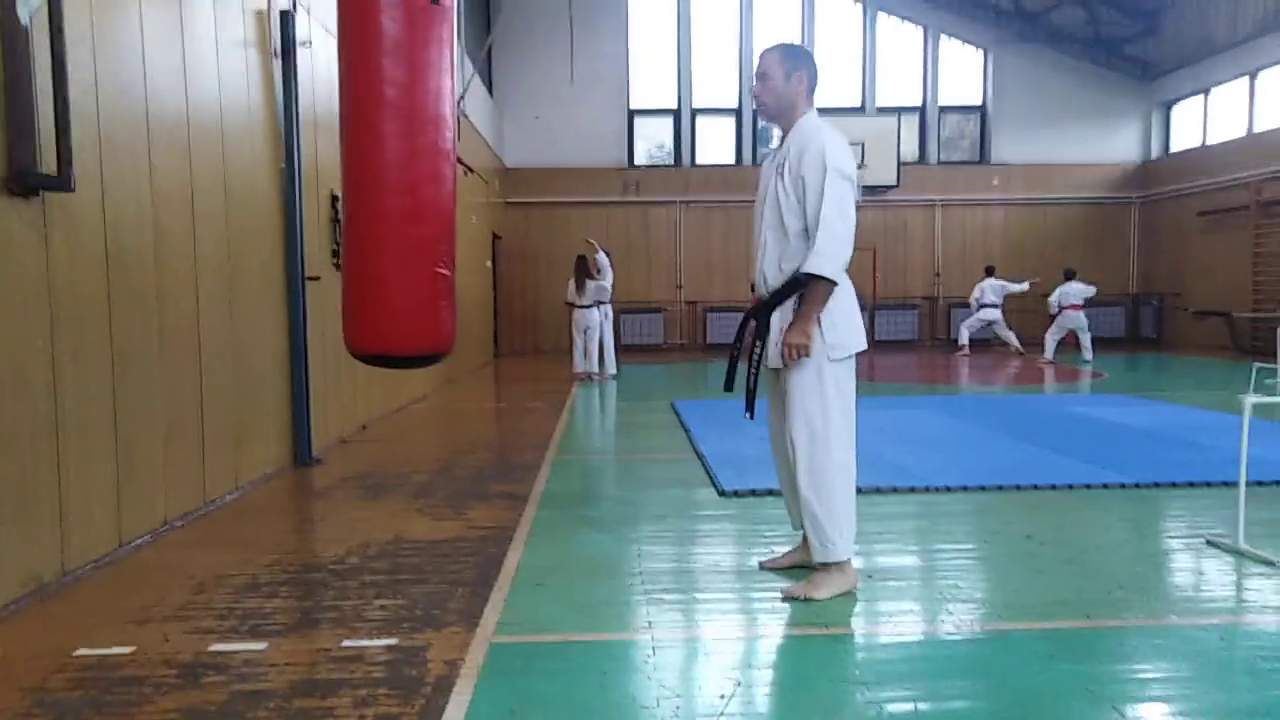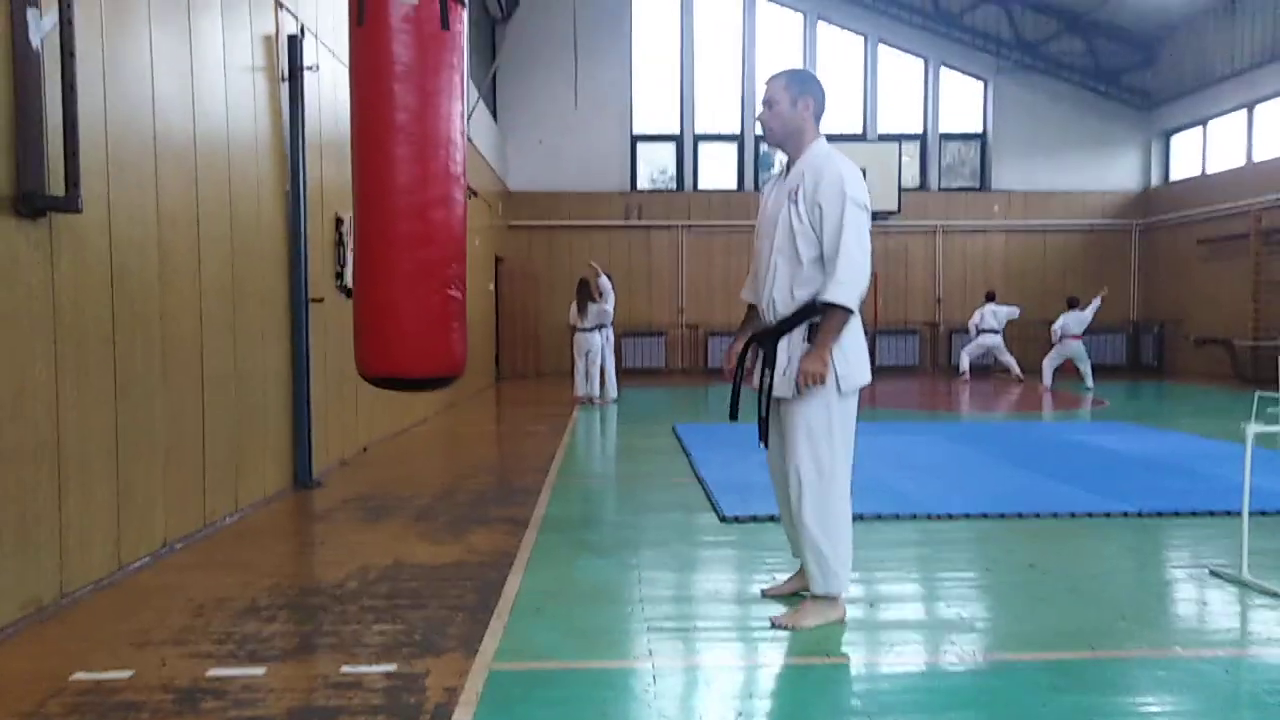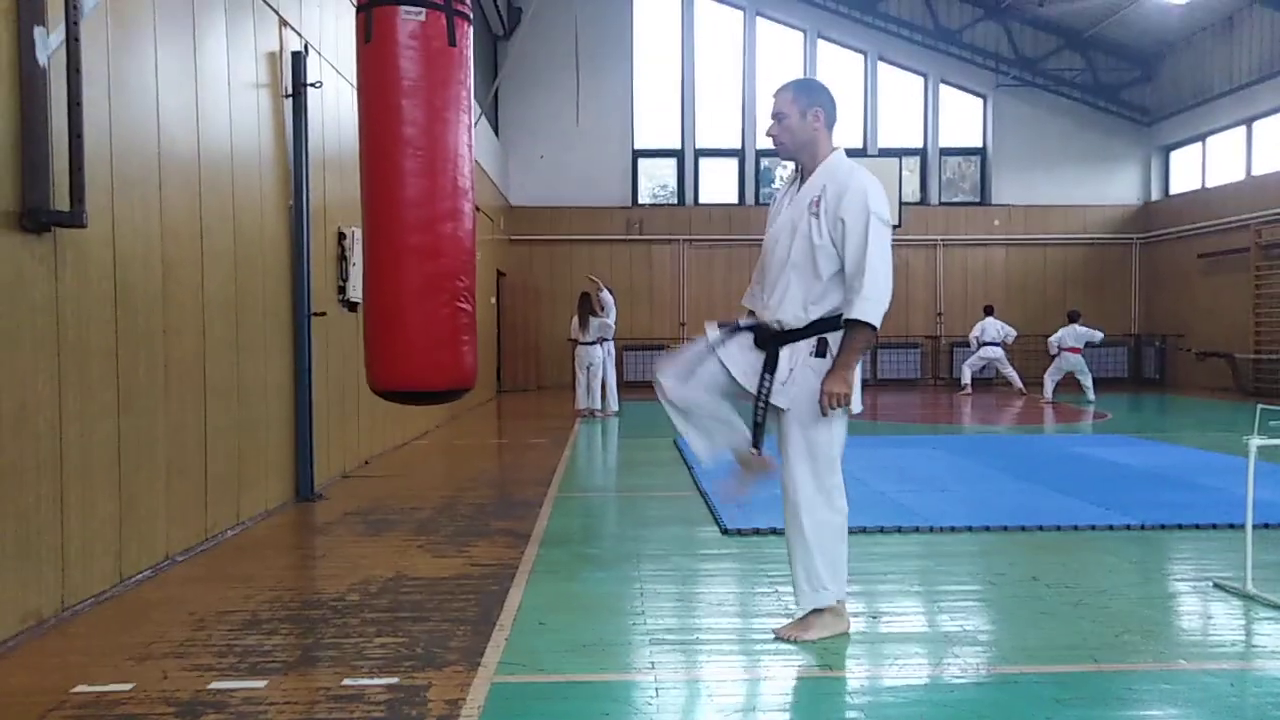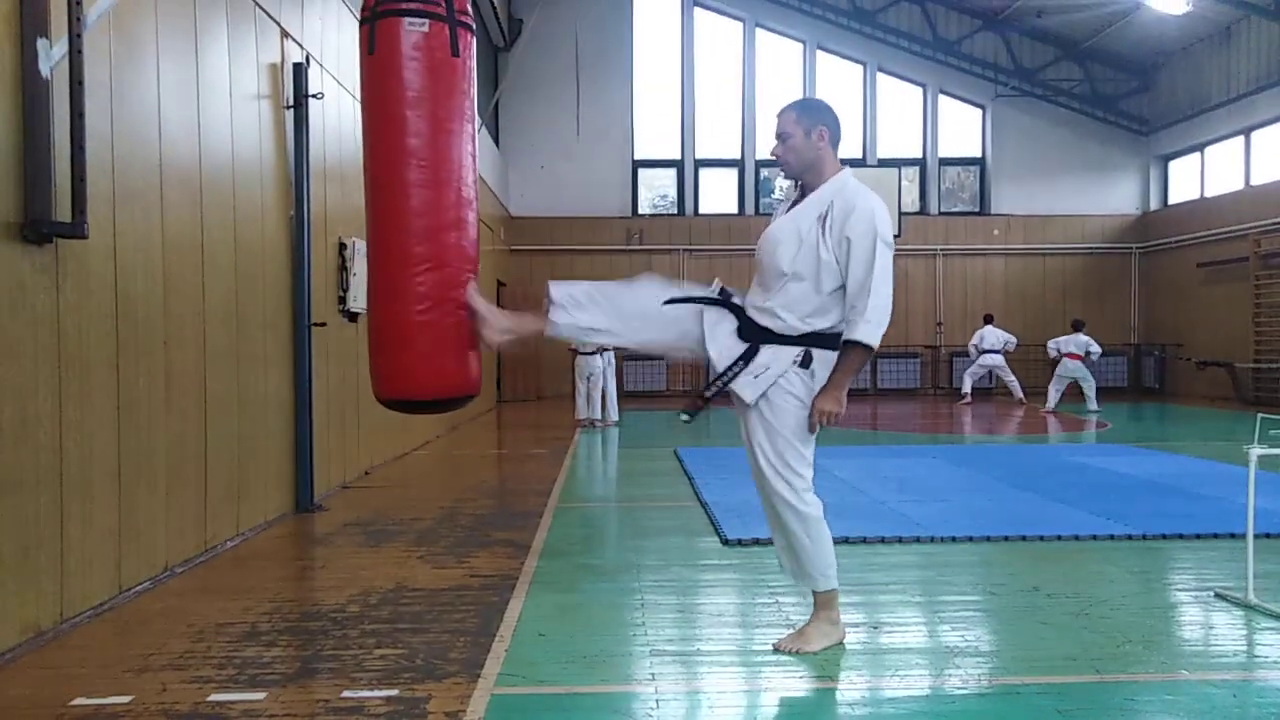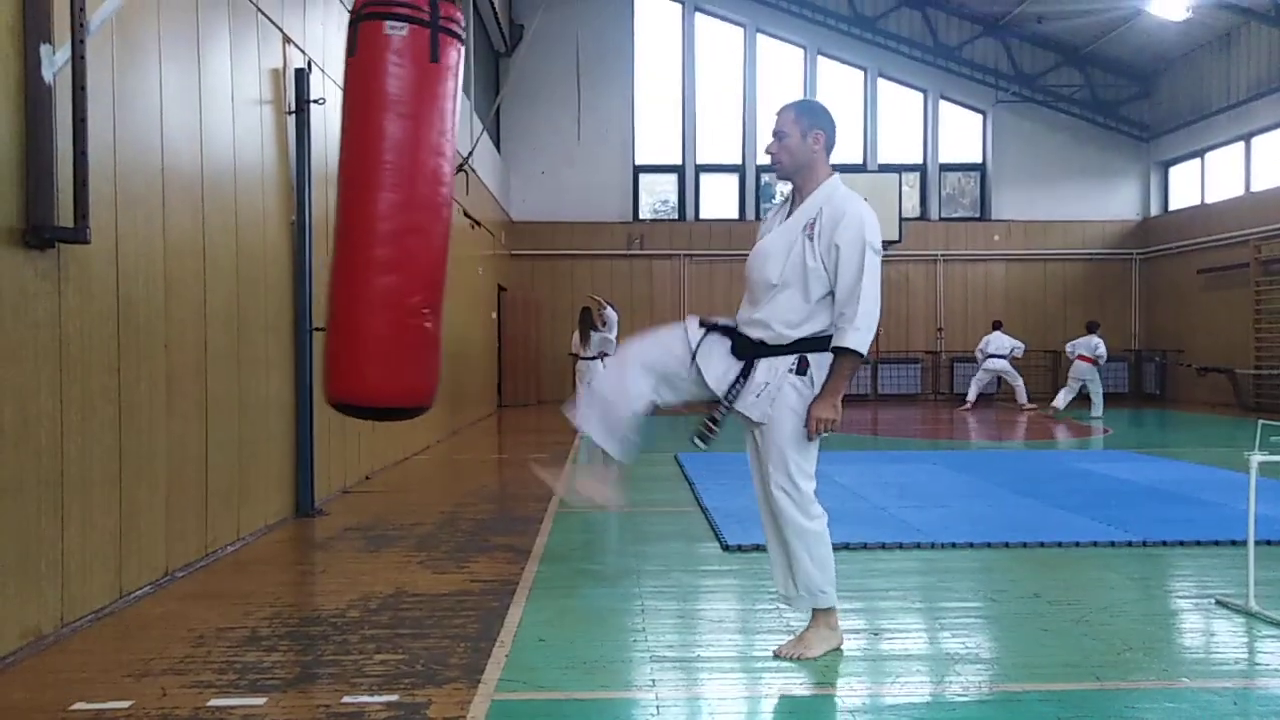
dt=0.2s
person 1, frame 1
left shoulder: (821, 145)
right shoulder: (782, 154)
left elbow: (832, 245)
left wrist: (804, 321)
right wrist: (763, 317)
left hip: (816, 320)
right hip: (784, 319)
left knee: (817, 440)
right knee: (790, 439)
left ankle: (837, 563)
right ankle: (812, 541)
person 1, frame 2
left shoulder: (834, 174)
right shoulder: (780, 183)
left elbow: (850, 273)
left wrist: (820, 349)
right wrist: (744, 336)
left hip: (817, 344)
right hip: (780, 343)
left knee: (817, 470)
right knee: (783, 465)
left ankle: (828, 596)
right ankle: (810, 569)
person 1, frame 3
left shoulder: (856, 188)
right shoulder: (789, 191)
left elbow: (872, 291)
left wrist: (844, 369)
right wrist: (729, 336)
left hip: (813, 356)
right hip: (766, 344)
left knee: (811, 481)
right knee: (676, 380)
left ankle: (828, 607)
right ankle: (750, 449)
person 1, frame 4
left shoulder: (863, 210)
right shoulder: (791, 205)
left elbow: (872, 312)
left wrist: (837, 389)
left hip: (791, 366)
right hip: (739, 334)
left knee: (785, 484)
right knee: (642, 299)
left ankle: (827, 615)
right ankle: (513, 323)
person 1, frame 5
left shoulder: (851, 216)
right shoulder: (783, 210)
left elbow: (859, 317)
left wrist: (832, 395)
left hip: (789, 375)
right hip: (736, 351)
left knee: (788, 497)
right knee: (635, 357)
left ankle: (825, 623)
right ankle: (600, 464)
